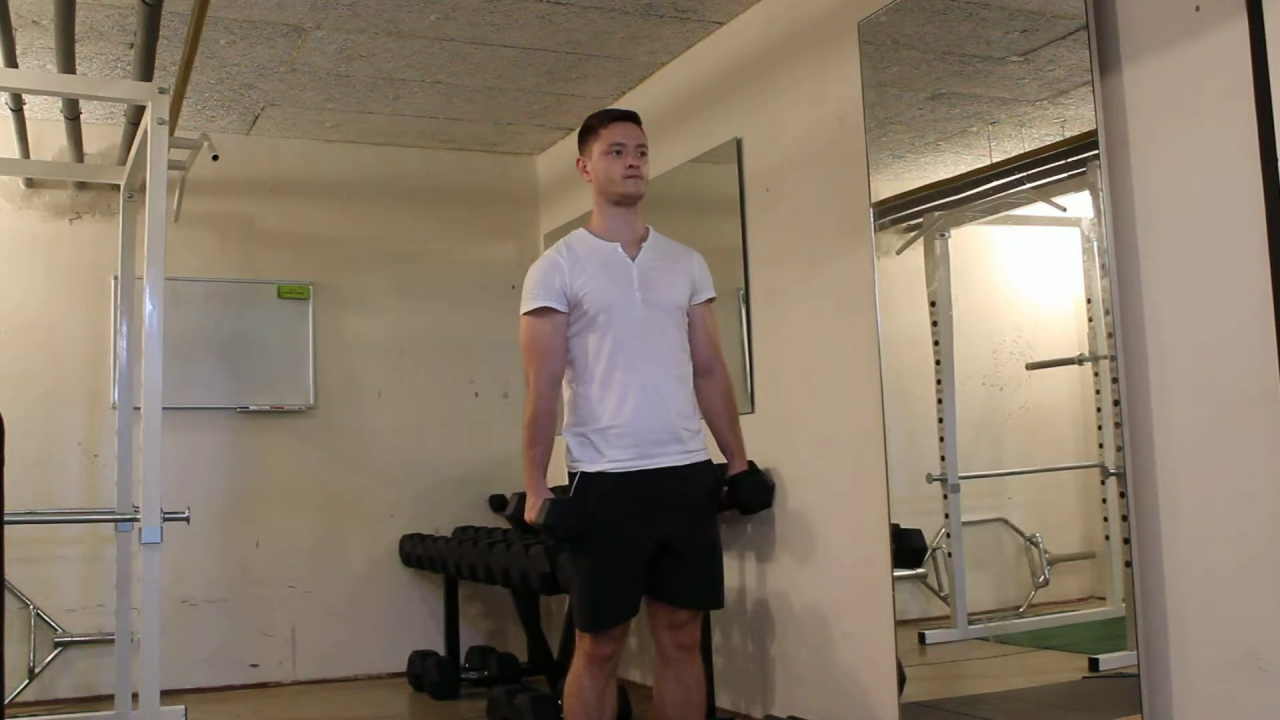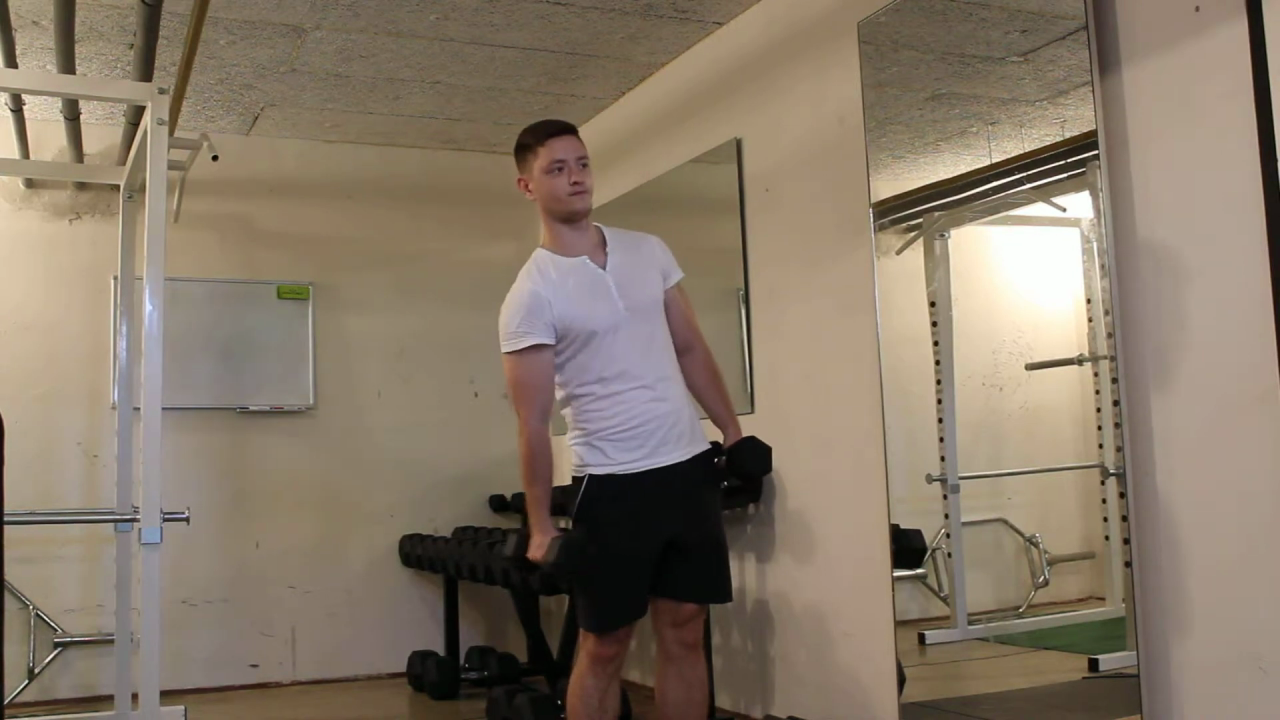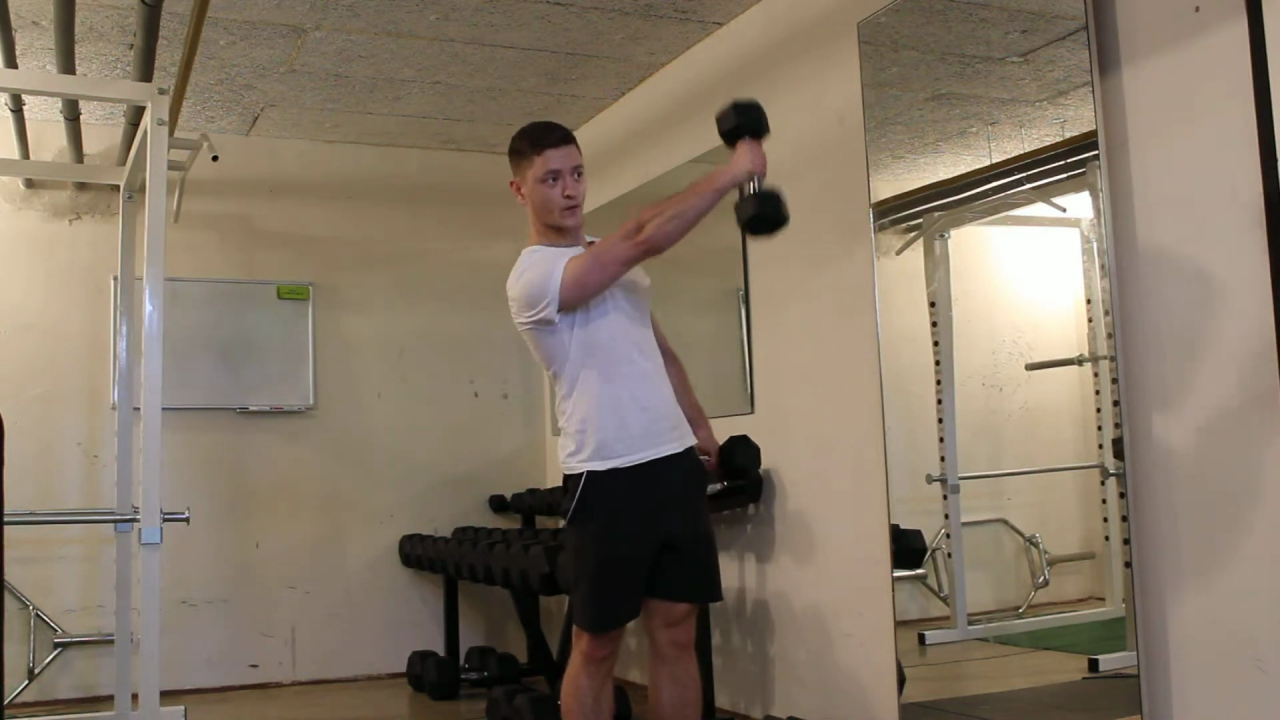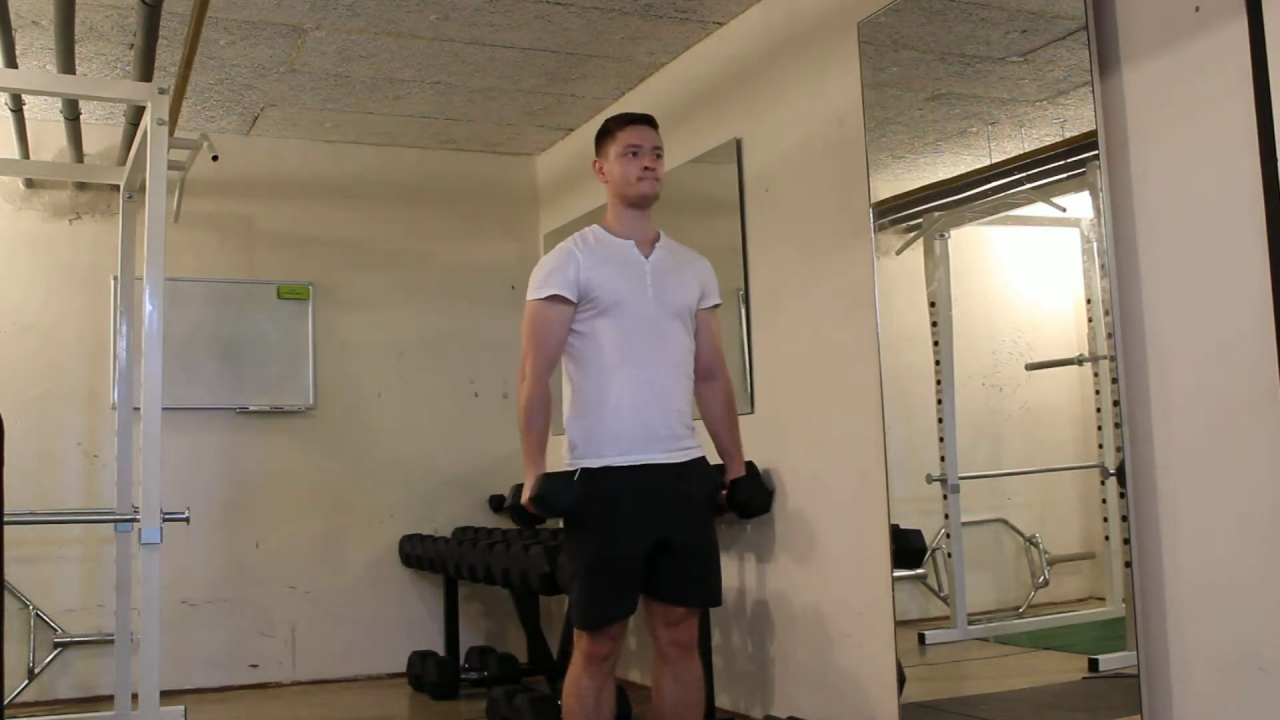
dt=1s
person 1, frame 1
left shoulder: (686, 263)
right shoulder: (558, 267)
left elbow: (710, 371)
right elbow: (543, 387)
left wrist: (738, 460)
right wrist: (536, 487)
left hip: (687, 473)
right hip: (606, 480)
left knee: (682, 638)
right knee: (600, 646)
person 1, frame 2
left shoulder: (648, 250)
right shoulder: (532, 296)
left elbow: (689, 348)
right elbow: (533, 420)
left wrist: (732, 429)
right wrist: (540, 522)
left hip: (687, 467)
right hip: (613, 483)
left knee: (684, 633)
right knee: (604, 647)
person 1, frame 3
left shoulder: (616, 259)
right shoulder: (534, 276)
right elbow: (643, 237)
left wrist: (703, 431)
right wrist: (728, 175)
left hip: (674, 464)
right hip: (608, 478)
left knee: (676, 632)
right knee: (597, 645)
person 1, frame 4
left shoulder: (694, 268)
right shoulder: (572, 260)
left elbow: (711, 376)
right elbow: (535, 374)
left wrist: (735, 464)
right wrist: (533, 471)
left hip: (683, 474)
right hip: (606, 478)
left knee: (679, 637)
right knee: (598, 645)
